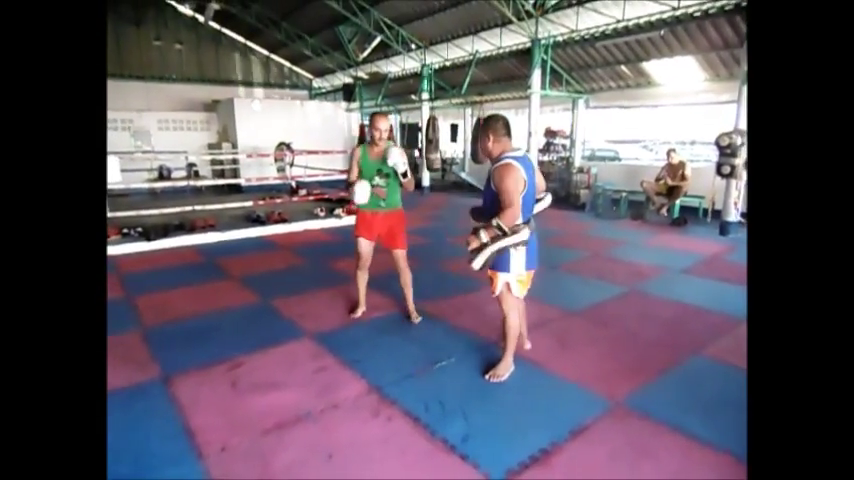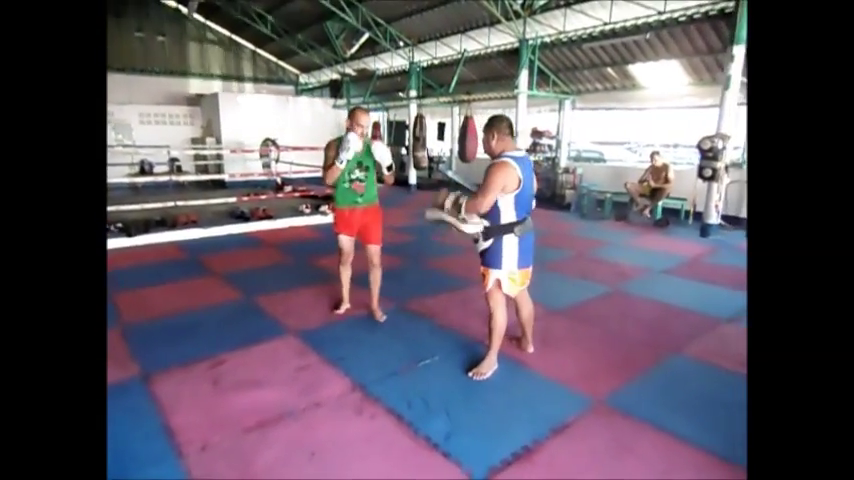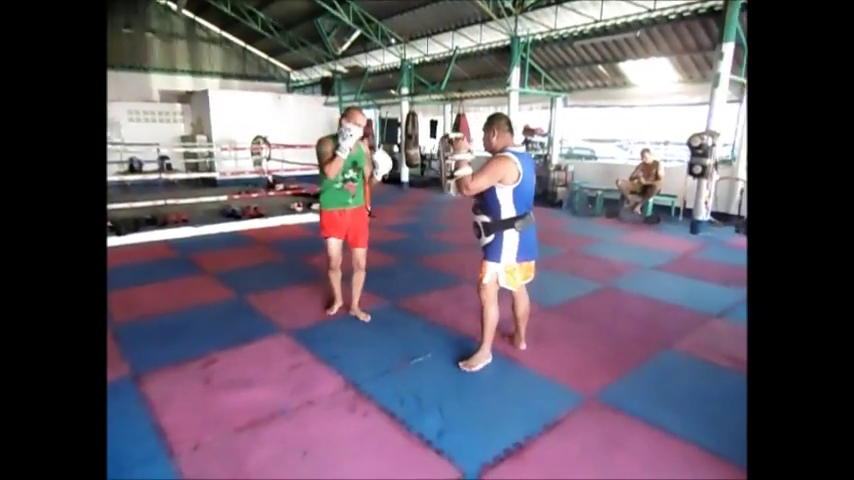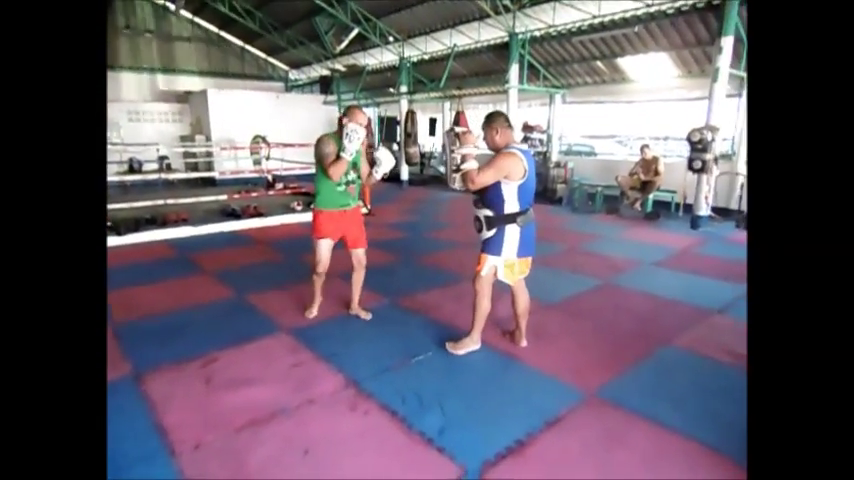
dt=0.2s
person 1, frame 1
left shoulder: (505, 169)
right shoulder: (522, 160)
left elbow: (511, 213)
right elbow: (541, 187)
left wrist: (481, 237)
left hip: (511, 247)
right hip: (518, 242)
left knee: (507, 302)
right knee: (511, 296)
left ankle: (507, 360)
right ankle: (522, 338)
person 1, frame 2
left shoulder: (502, 167)
right shoulder: (524, 161)
left elbow: (480, 205)
right elbow: (532, 189)
left wrist: (451, 200)
left hip: (505, 243)
right hip: (521, 238)
left knee: (496, 301)
right knee: (520, 293)
left ankle: (491, 358)
right ankle: (527, 340)
person 1, frame 3
left shoulder: (502, 162)
right shoulder: (524, 158)
left elbow: (468, 188)
left wrist: (461, 155)
left hip: (505, 239)
right hip: (521, 234)
left knee: (487, 293)
right knee: (518, 288)
left ankle: (484, 351)
right ankle: (519, 337)
person 1, frame 4
left shoulder: (507, 158)
right shoulder: (523, 155)
left elbow: (473, 182)
left wrist: (466, 149)
left hip: (506, 234)
right hip: (519, 230)
left knee: (482, 285)
right knee: (518, 284)
left ankle: (473, 338)
right ankle: (520, 334)
person 2, frame 1
left shoulder: (397, 152)
right shoulder: (359, 152)
left elbow: (410, 188)
right elbow: (351, 181)
left wrist: (403, 170)
left hip: (393, 214)
right hip: (367, 215)
left knee: (402, 263)
right knee: (363, 262)
left ankle: (410, 306)
right ankle: (361, 304)
person 2, frame 2
left shoulder: (374, 146)
right shoulder: (334, 146)
left elbow: (389, 181)
right elbow: (328, 179)
left wrist: (386, 164)
right wrist: (343, 157)
left hip: (370, 209)
right hip: (344, 211)
left knee: (375, 260)
right knee: (345, 258)
left ankle: (375, 304)
right ankle: (345, 300)
person 2, frame 3
left shoulder: (363, 146)
right shoulder: (326, 143)
left elbow: (369, 179)
right elbow: (329, 173)
left wrist: (379, 173)
right wrist: (344, 148)
left hip: (357, 211)
right hip: (332, 213)
left knee: (360, 263)
right knee: (334, 262)
left ankle: (355, 306)
right ankle: (337, 299)
person 2, frame 4
left shoulder: (360, 146)
right shoulder: (326, 142)
left elbow: (366, 179)
right elbow: (333, 175)
left wrist: (380, 170)
right wrist: (348, 150)
left hip: (352, 212)
right hip: (327, 214)
left knee: (360, 262)
right knee: (321, 267)
left ankle: (355, 305)
right ankle: (316, 299)
